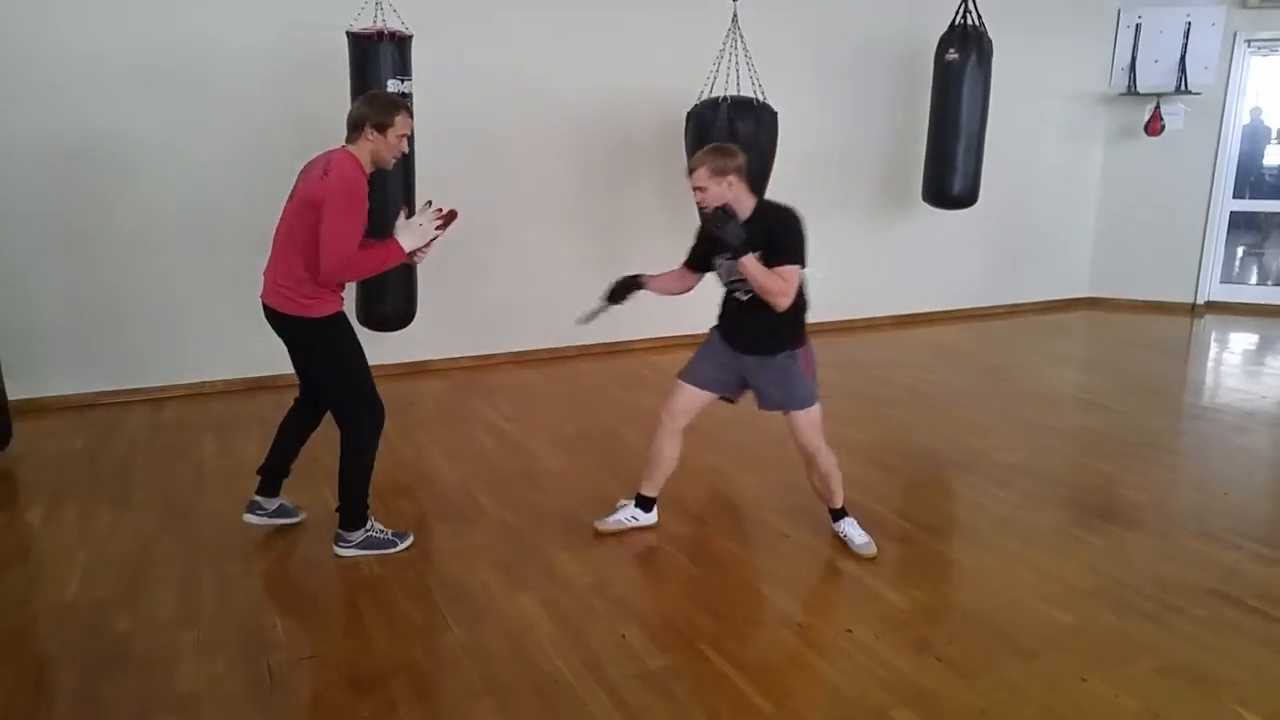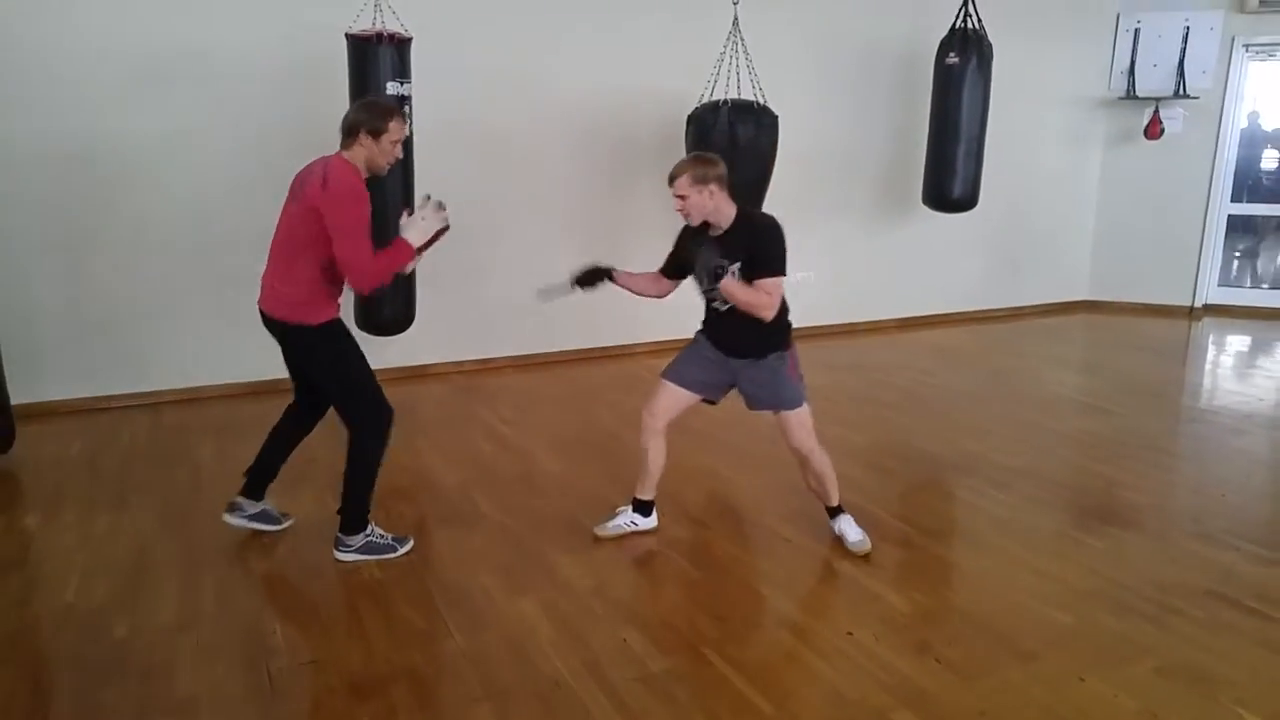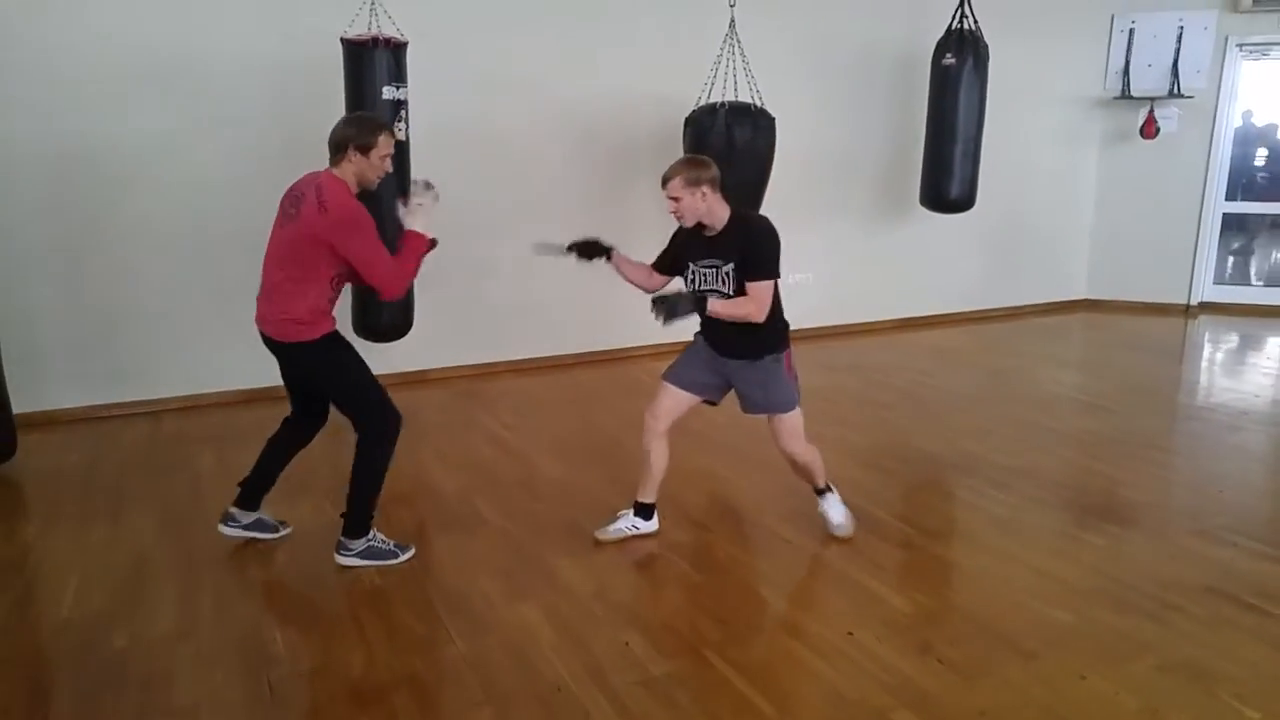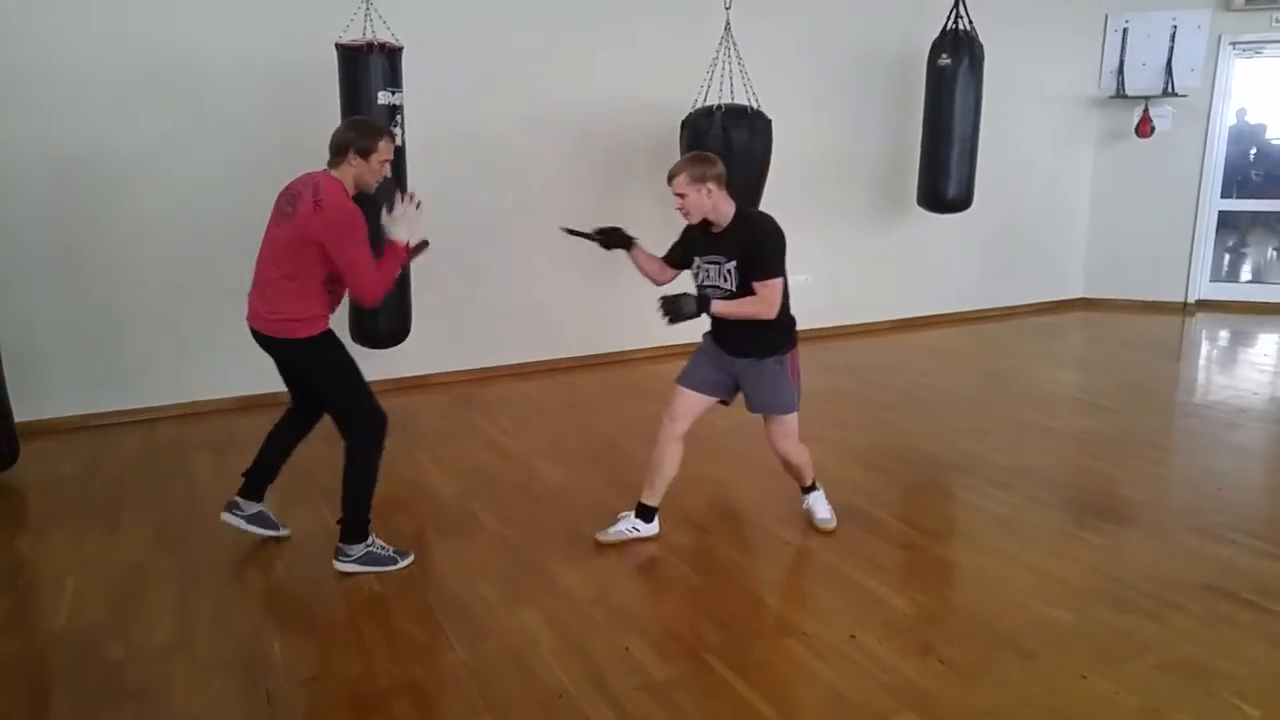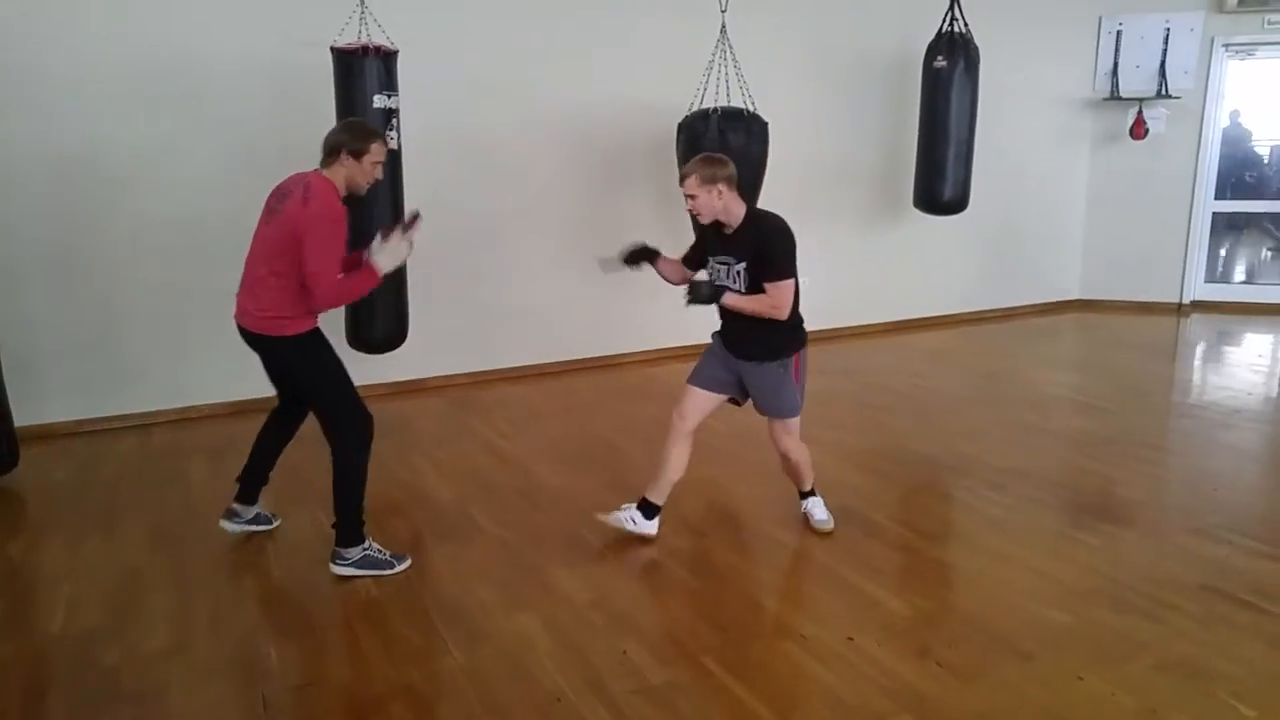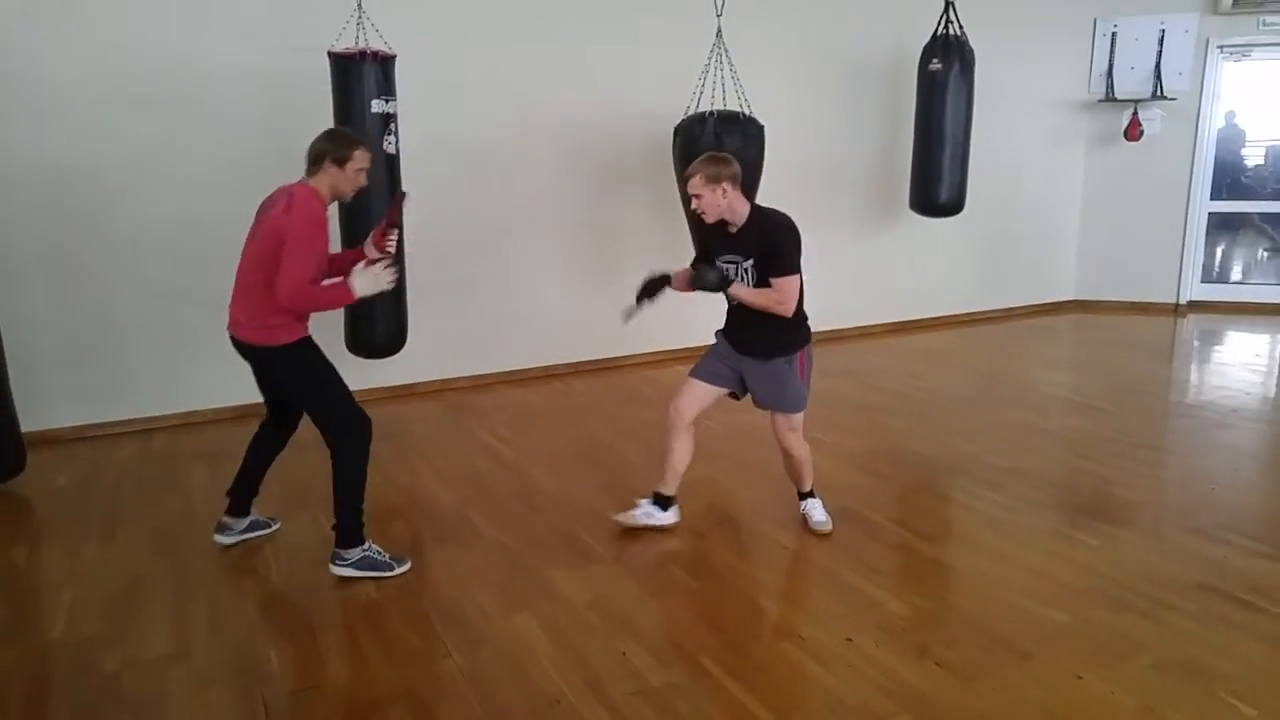
dt=0.1s
person 1, frame 1
left shoulder: (332, 164)
right shoulder: (347, 182)
right elbow: (336, 268)
left wrist: (400, 244)
right wrist: (399, 245)
left hip: (288, 304)
right hip: (309, 311)
left knee: (315, 399)
right knee: (364, 415)
left ankle: (266, 498)
right ankle: (353, 530)
person 1, frame 2
left shoulder: (320, 172)
right shoulder: (347, 190)
right elbow: (362, 278)
left wrist: (392, 251)
right wrist: (411, 240)
left hip: (283, 310)
right hip: (307, 318)
left knee: (309, 404)
right knee: (372, 418)
left ankle: (249, 501)
right ankle: (353, 534)
person 1, frame 3
left shoulder: (309, 188)
right shoulder: (344, 209)
right elbow: (392, 287)
left wrist: (389, 259)
right wrist: (416, 231)
left hip: (280, 325)
right hip: (306, 334)
left knee: (308, 415)
right knee: (381, 423)
left ankle: (243, 511)
right ankle: (356, 539)
person 1, frame 4
left shoulder: (306, 187)
right shoulder: (340, 210)
right elbow: (369, 293)
left wrist: (388, 250)
right wrist: (399, 242)
left hip: (270, 322)
right hip: (298, 330)
left knee: (308, 407)
right knee: (368, 425)
left ankle: (246, 502)
right ankle: (353, 544)
person 1, frame 5
left shoulder: (297, 186)
right shoulder: (326, 209)
right elbow: (323, 295)
left wrist: (365, 258)
right wrist: (378, 266)
left hip: (258, 320)
right hip: (285, 329)
left knee: (293, 405)
right knee: (353, 426)
left ankle: (243, 506)
right ankle: (349, 547)
person 1, frame 6
left shoulder: (289, 198)
right shoulder: (309, 214)
right elbow: (290, 295)
left wrist: (364, 254)
right wrist: (353, 289)
left hip: (252, 333)
right hip: (276, 338)
left knee: (283, 416)
right knee: (352, 429)
left ankle: (235, 517)
right ankle: (350, 548)
person 2, frame 1
left shoulder: (781, 222)
right shoulder: (714, 228)
left elbow: (782, 296)
right elbow: (685, 279)
left wrist: (739, 249)
right wrist: (641, 282)
left hip: (781, 351)
right hip: (728, 342)
left knee: (812, 444)
right knee: (671, 418)
left ankle: (841, 519)
right ankle: (643, 507)
person 2, frame 2
left shoulder: (763, 231)
right shoulder: (693, 237)
left elbow: (768, 307)
right elbow: (662, 285)
left wrist: (720, 271)
right wrist: (611, 275)
left hip: (767, 353)
right hip: (713, 346)
left knee: (804, 444)
right knee: (653, 418)
left ankle: (839, 517)
right ankle: (641, 512)
person 2, frame 3
left shoulder: (756, 232)
right shoulder: (687, 237)
left elbow: (757, 310)
right elbow: (652, 279)
left wrist: (698, 304)
right wrist: (610, 254)
left hip: (763, 354)
right hip: (711, 348)
left knee: (793, 446)
right knee: (655, 422)
left ankle: (825, 495)
right ankle: (642, 515)
person 2, frame 4
left shoulder: (761, 230)
right shoulder: (695, 233)
left elbow: (768, 307)
right elbow: (663, 272)
left wrist: (703, 305)
right wrist: (629, 245)
left hip: (770, 353)
right hip: (720, 348)
left knee: (784, 443)
right knee: (672, 426)
left ankle: (812, 491)
right ankle: (644, 518)
person 2, frame 5
left shoulder: (771, 232)
right shoulder: (710, 233)
left elbow: (780, 307)
right elbow: (682, 275)
left wrist: (719, 295)
right wrist: (651, 256)
left hip: (777, 355)
right hip: (728, 347)
left knee: (786, 444)
right knee: (682, 422)
left ankle: (809, 498)
right ankle: (647, 514)
person 2, frame 6
left shoulder: (776, 228)
right shoulder: (714, 232)
left elbow: (784, 304)
right elbow: (695, 275)
left wrist: (725, 285)
right wrist: (667, 280)
left hip: (781, 351)
right hip: (732, 344)
left knee: (789, 439)
right knee: (680, 413)
left ankle: (808, 499)
right ankle: (662, 507)
